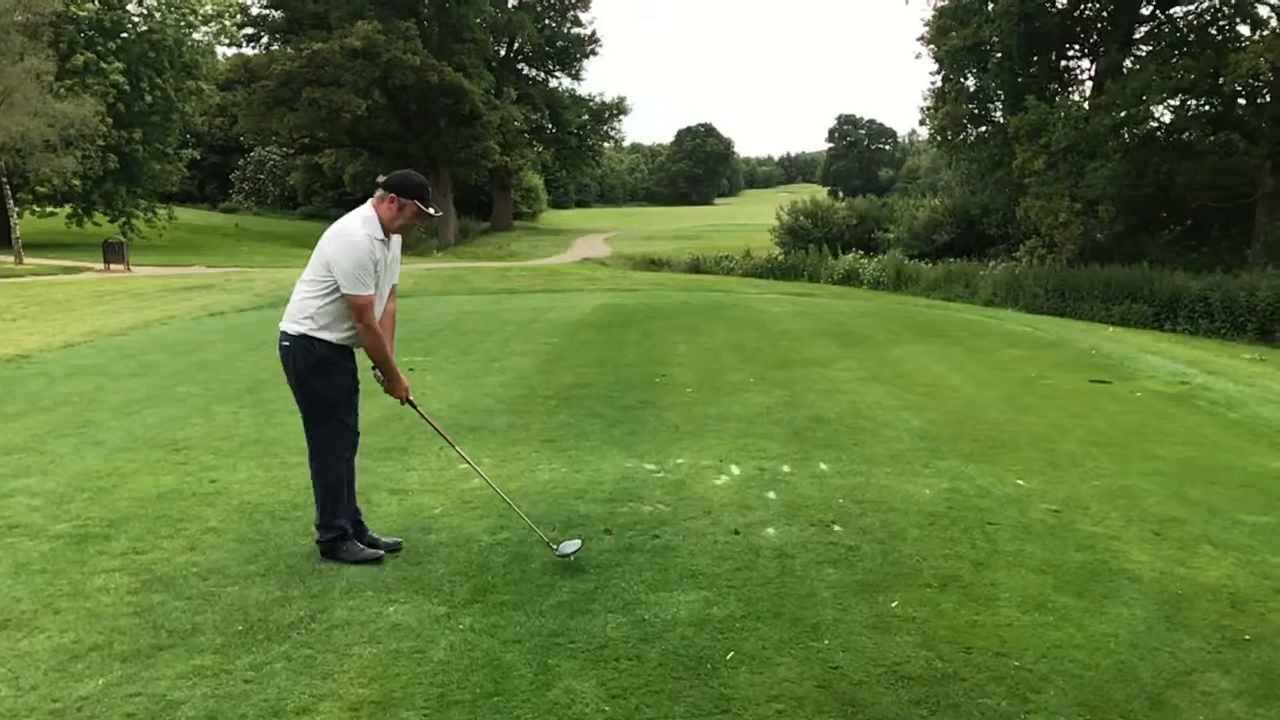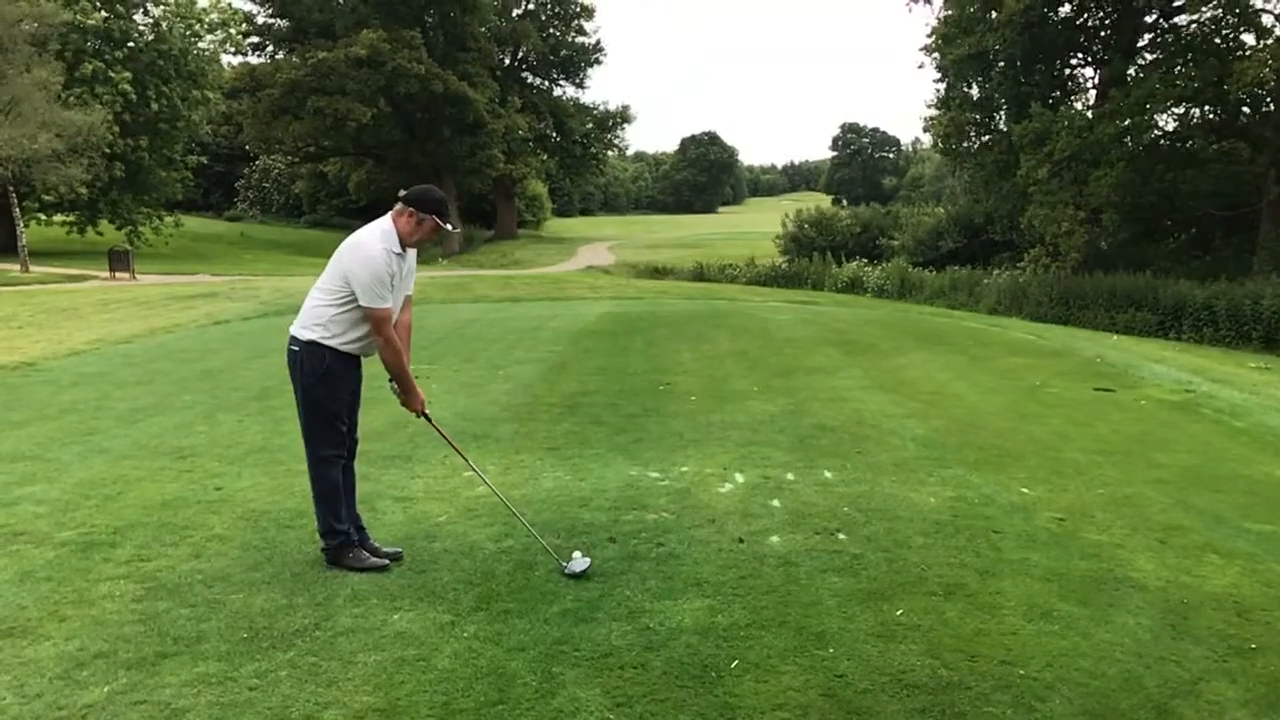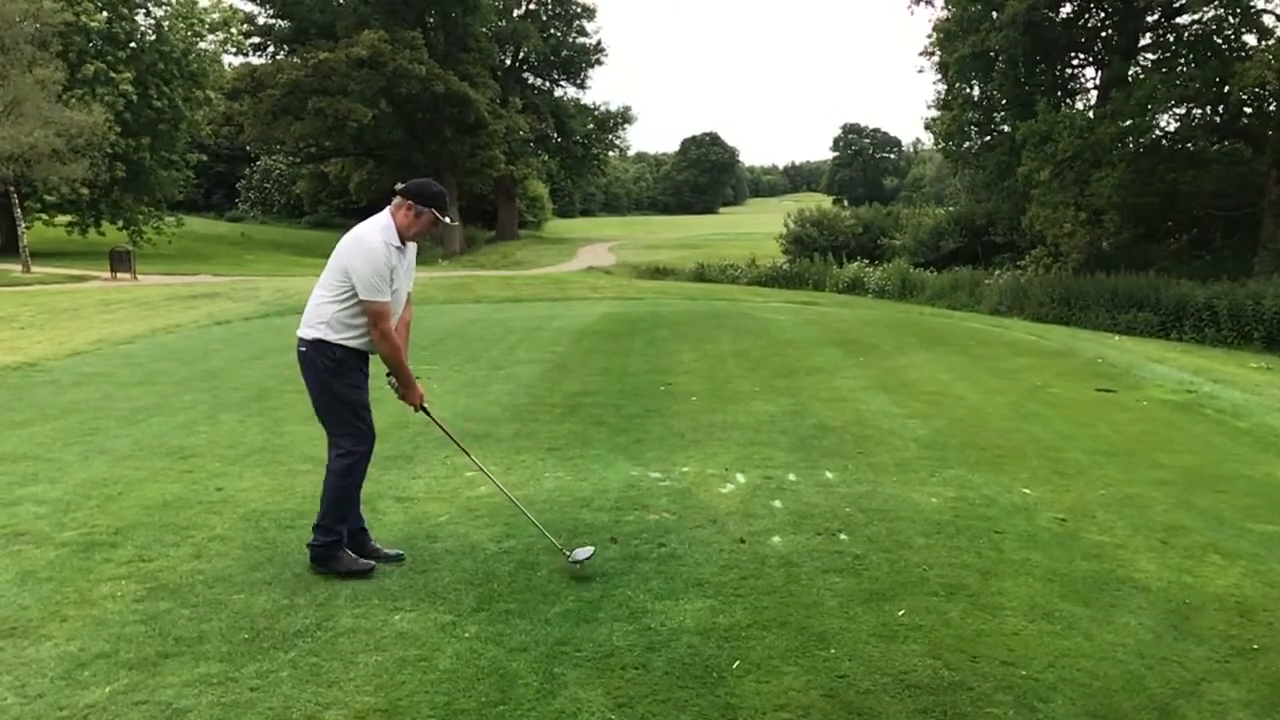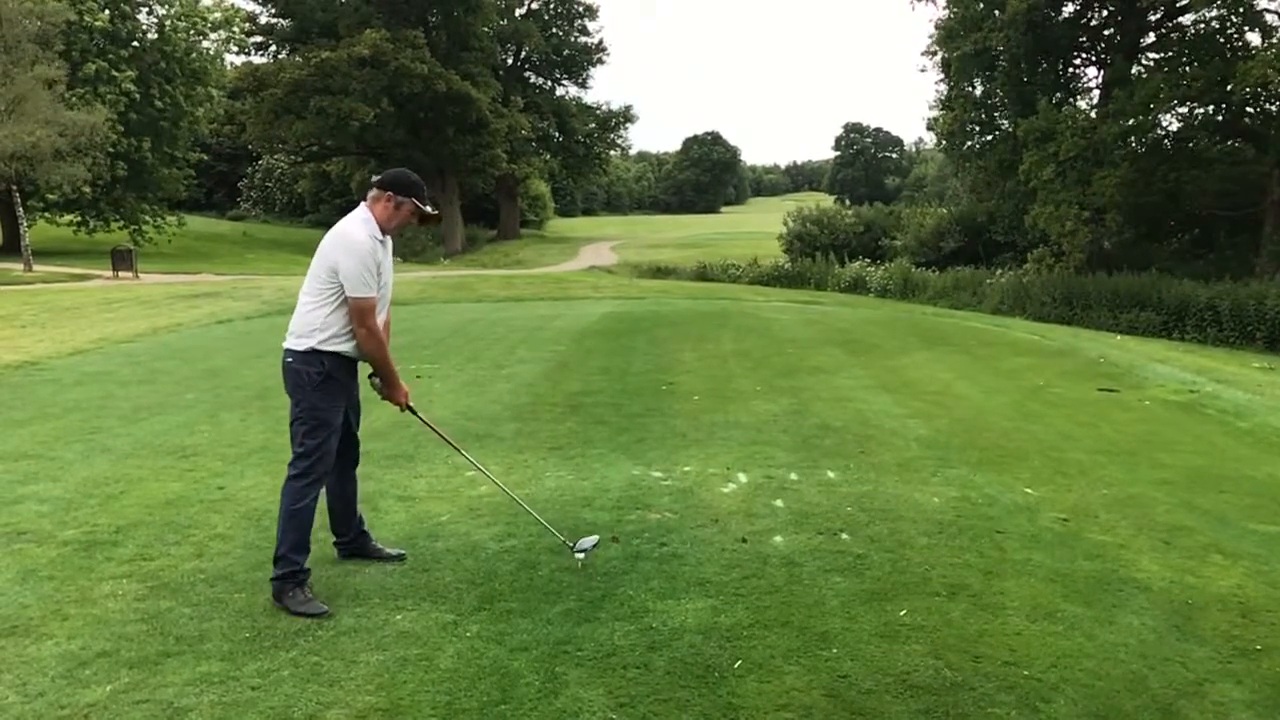
dt=0.5s
person 1, frame 1
left shoulder: (390, 236)
right shoulder: (355, 239)
left elbow: (387, 302)
right elbow: (364, 322)
left wrist: (389, 366)
right wrist: (392, 375)
left hip: (334, 345)
right hip: (310, 344)
left knee: (341, 441)
right knee: (333, 442)
left ankle: (350, 528)
right ankle: (333, 538)
person 1, frame 2
left shoulder: (405, 247)
right shoulder: (373, 252)
left elbow: (402, 314)
right elbow: (383, 334)
left wrist: (404, 377)
right wrist: (409, 388)
left hip: (343, 353)
right hip: (317, 351)
left knee: (344, 449)
right knee: (327, 451)
left ankle: (352, 536)
right ankle: (338, 544)
person 1, frame 3
left shoulder: (405, 243)
right shoulder: (372, 245)
left elbow: (402, 311)
right elbow: (380, 328)
left wrist: (402, 375)
right wrist: (408, 382)
left hip: (348, 351)
right hip: (327, 350)
left knee: (353, 443)
right knee: (354, 443)
left ankle: (352, 537)
right ankle: (327, 546)
person 1, frame 4
left shoulder: (377, 236)
right shoulder: (357, 240)
left elbow: (380, 315)
right elbow: (365, 326)
left wrist: (384, 374)
right wrist: (393, 381)
left hip: (337, 361)
right hip: (315, 362)
left knee: (344, 456)
right knee: (311, 465)
left ankle: (351, 538)
right ankle: (288, 577)
